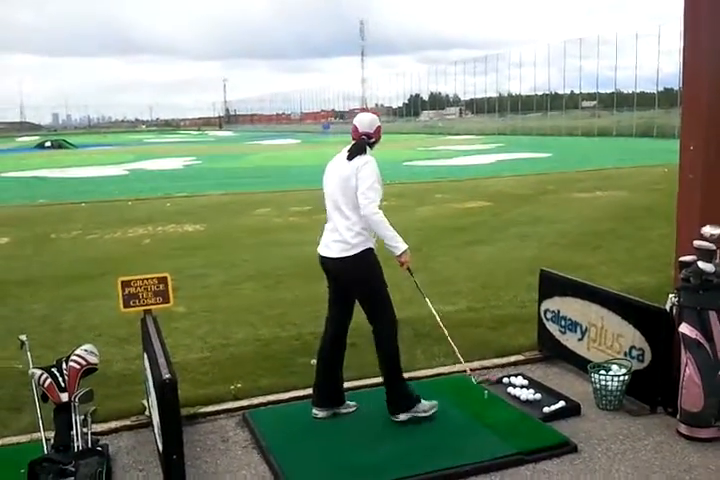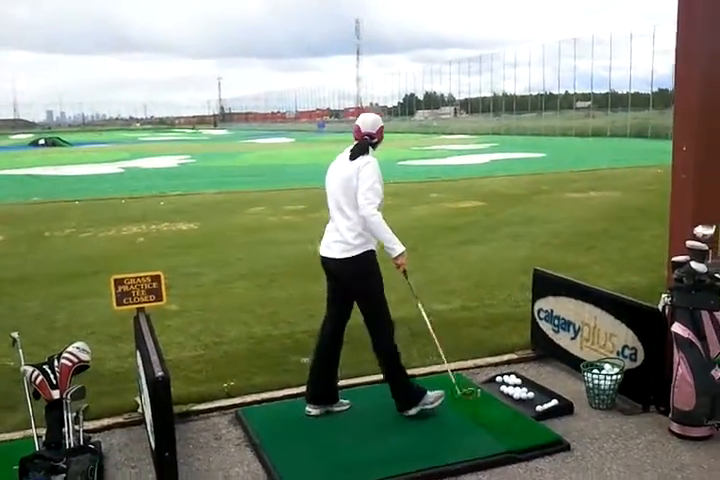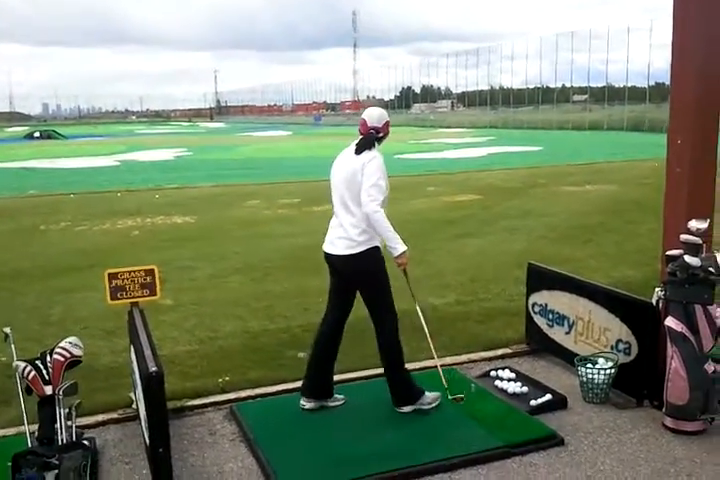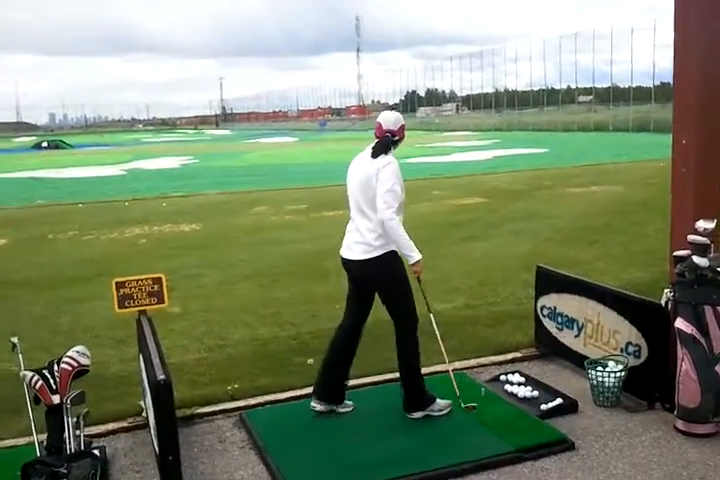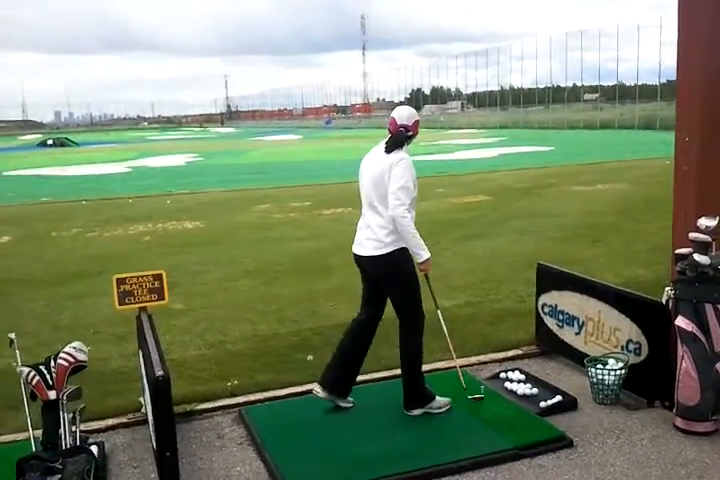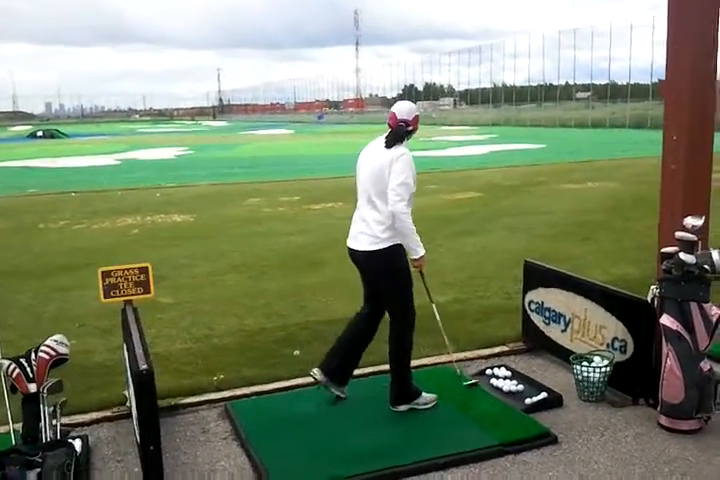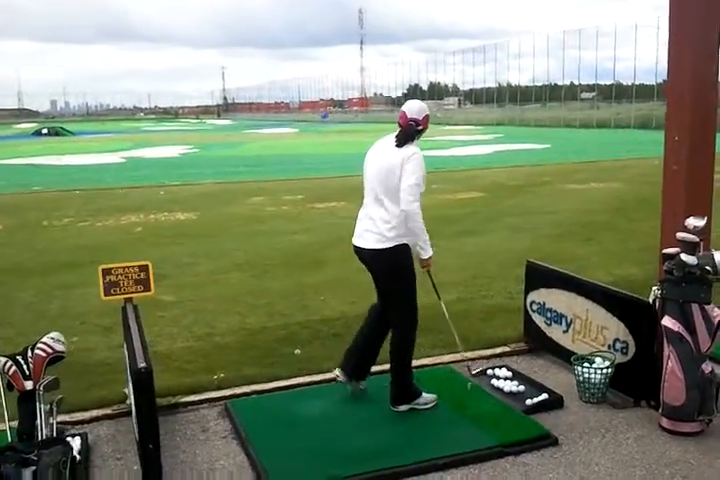
dt=0.1s
person 1, frame 1
left shoulder: (334, 162)
right shoulder: (365, 163)
right elbow: (370, 211)
right wrist: (399, 248)
left hip: (330, 253)
right hip: (355, 254)
left knee: (336, 323)
right knee: (384, 324)
left ankle: (326, 400)
right ankle: (402, 403)
person 1, frame 2
left shoulder: (338, 162)
right shoulder: (367, 164)
right elbow: (369, 212)
right wrist: (396, 249)
left hip: (331, 252)
right hip: (356, 255)
left knee: (334, 322)
right knee: (380, 326)
left ankle: (320, 397)
right ankle: (409, 398)
person 1, frame 3
left shoulder: (343, 156)
right shoulder: (372, 159)
right elbow: (372, 209)
right wrist: (397, 247)
left hip: (335, 248)
right hip: (360, 251)
left knee: (334, 317)
right knee: (386, 321)
left ankle: (315, 391)
right ankle: (407, 396)
person 1, frame 4
left shoulder: (359, 160)
right shoulder: (387, 164)
right elbow: (387, 216)
right wrist: (413, 255)
left hip: (353, 253)
right hip: (378, 256)
left knee: (353, 321)
right knee: (406, 324)
left ankle: (326, 394)
right ankle: (417, 401)
person 1, frame 5
left shoulder: (372, 156)
right shoulder: (401, 160)
right elbow: (399, 213)
right wrist: (421, 253)
left hip: (364, 249)
right hip: (389, 252)
left knee: (369, 315)
right knee: (412, 321)
left ankle: (333, 384)
right ankle: (417, 399)
person 1, frame 6
left shoulder: (370, 150)
right shoulder: (400, 156)
right elbow: (398, 208)
right wrist: (417, 250)
left hip: (358, 242)
right hip: (384, 247)
left knee: (372, 308)
right knee: (402, 317)
left ankle: (332, 370)
right ankle: (403, 394)
person 1, frame 7
left shoulder: (378, 147)
right shoulder: (411, 155)
right elbow: (410, 208)
right wrist: (425, 250)
left hip: (364, 240)
right hip: (389, 245)
left knee: (385, 305)
right knee: (405, 317)
left ankle: (351, 367)
right ankle: (403, 395)
